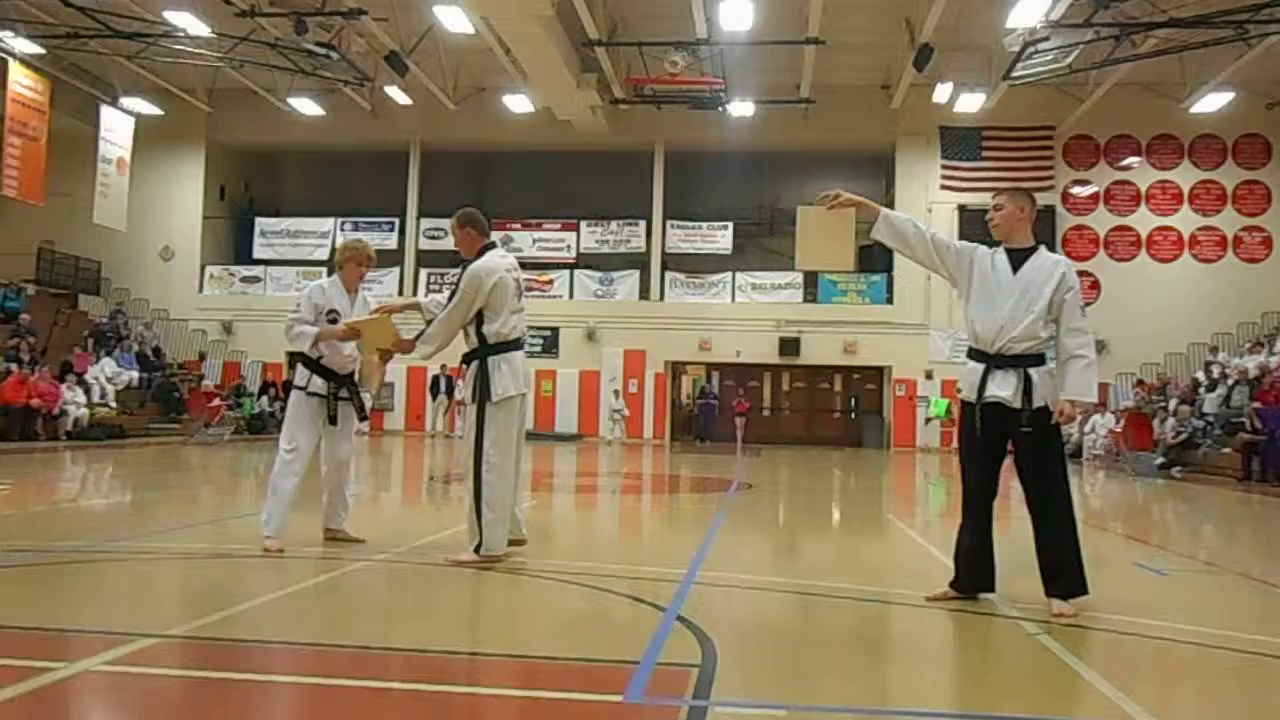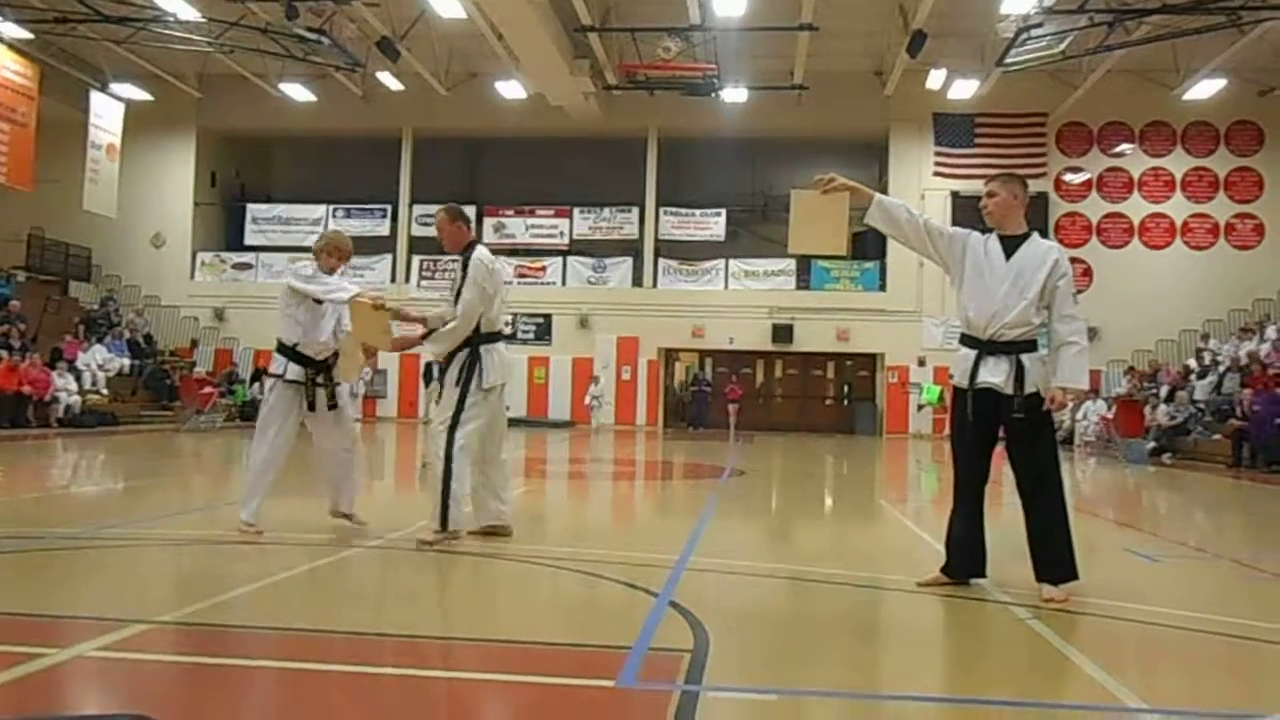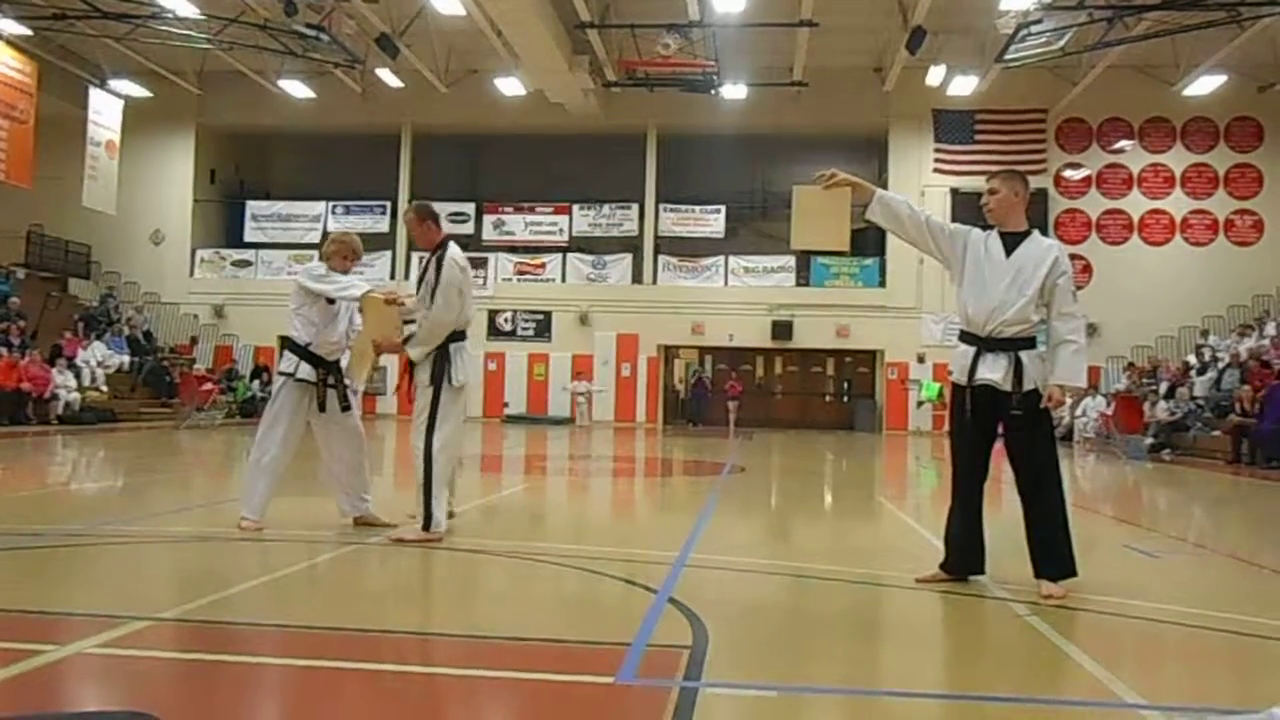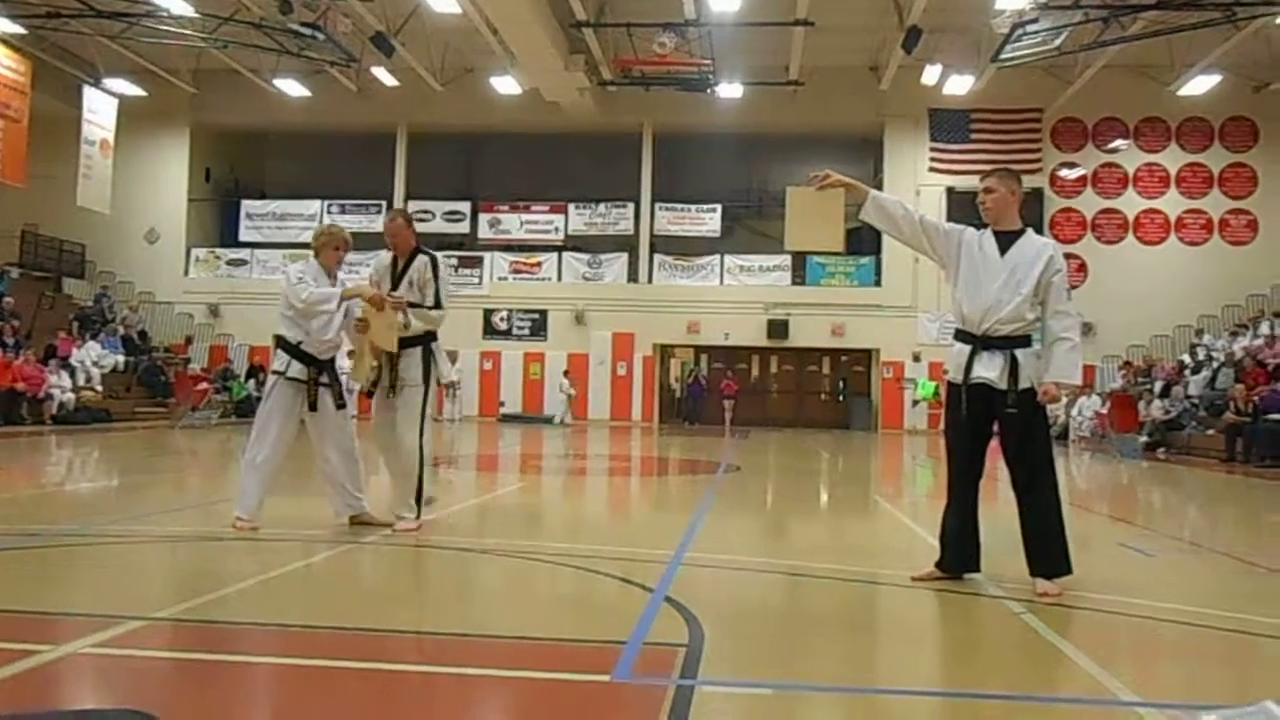
dt=0.7s
person 1, frame 1
left shoulder: (1057, 270)
right shoulder: (973, 260)
left elbow: (1075, 337)
right elbow: (918, 238)
left wrist: (1071, 395)
right wrist: (861, 205)
left hip: (1032, 388)
right hip: (981, 386)
left knee: (1047, 494)
right knee: (976, 491)
left ankle: (1061, 589)
right ankle: (969, 579)
person 1, frame 2
left shoulder: (1050, 256)
right shoulder: (966, 246)
left elbow: (1067, 324)
right elbow: (910, 223)
left wrist: (1063, 383)
right wrist: (854, 189)
left hip: (1024, 375)
right hip: (974, 373)
left knee: (1038, 480)
right knee: (968, 477)
left ankle: (1051, 574)
right ankle: (961, 565)
person 1, frame 3
left shoulder: (1050, 254)
right shoulder: (967, 243)
left elbow: (1066, 321)
right elbow: (912, 220)
left wrist: (1061, 380)
right wrist: (857, 185)
left hip: (1023, 372)
right hip: (973, 369)
left knee: (1037, 477)
right knee: (966, 474)
left ankle: (1050, 571)
right ankle: (959, 561)
person 1, frame 4
left shoulder: (1044, 252)
right shoulder: (961, 242)
left elbow: (1061, 319)
right elbow: (906, 220)
left wrist: (1056, 377)
right wrist: (850, 186)
left hip: (1018, 370)
right hip: (968, 367)
left knee: (1032, 475)
right knee: (962, 472)
left ankle: (1045, 569)
right ankle: (955, 560)
person 2, frame 1
left shoulder: (480, 270)
right shoulder: (506, 262)
left elbow: (451, 320)
right elbow: (452, 304)
left wrist: (413, 344)
right wrist: (407, 304)
left hip: (493, 370)
right hip: (512, 365)
left knee: (487, 458)
right knee: (505, 456)
left ankle: (489, 544)
right ankle: (510, 529)
person 2, frame 2
left shoulder: (476, 262)
right shoulder: (477, 260)
left elbow: (464, 322)
right elbow: (458, 314)
left wrist: (418, 340)
right wrist: (418, 319)
left hip: (477, 361)
right hip: (484, 359)
left knee: (448, 436)
right knee: (488, 444)
left ankle: (447, 523)
right ankle: (497, 518)
person 2, frame 3
left shoulder: (448, 261)
right shoulder: (437, 258)
left elbow: (444, 320)
left wrist: (404, 345)
left hip: (443, 359)
right hip: (436, 358)
left knee: (429, 438)
right knee: (440, 437)
left ankle: (431, 524)
right ankle: (440, 505)
person 2, frame 4
left shoulder: (429, 263)
right shoulder: (382, 264)
left elbow: (437, 314)
right elbow: (372, 305)
left wrist: (405, 308)
right wrist: (370, 321)
left hip: (418, 356)
right hip: (391, 357)
left knee: (411, 436)
right knee: (384, 431)
left ankle: (410, 510)
right ankle: (417, 494)
person 3, frame 1
left shoulder: (363, 302)
right shoulder: (318, 291)
right elbow: (294, 331)
right wrist: (330, 334)
left hip: (344, 387)
right hip: (312, 382)
left knee: (340, 459)
right knee: (294, 453)
left ankle: (333, 524)
right ankle: (272, 531)
person 3, frame 2
left shoulder: (341, 295)
right shoulder: (299, 274)
left elbow: (345, 333)
right elbow: (325, 286)
right wrist: (365, 297)
left hip: (322, 373)
right hip: (290, 370)
left knee: (341, 439)
right knee: (270, 443)
left ankle: (342, 504)
right ankle: (248, 515)
person 3, frame 3
left shoulder: (349, 295)
right shoulder: (310, 275)
left elbow: (354, 335)
right elbow: (336, 283)
left hip: (330, 374)
right hip: (299, 369)
left knee: (349, 442)
right knee: (275, 441)
left ankle: (359, 510)
right ankle: (250, 512)
person 3, frame 4
left shoulder: (341, 288)
right shoulder: (297, 273)
left elbow: (351, 326)
right elbow: (308, 299)
right wrist: (356, 292)
left hip: (324, 373)
right hip: (292, 368)
left knee: (340, 443)
right knee: (269, 442)
left ankle: (356, 510)
right ankle: (245, 512)
